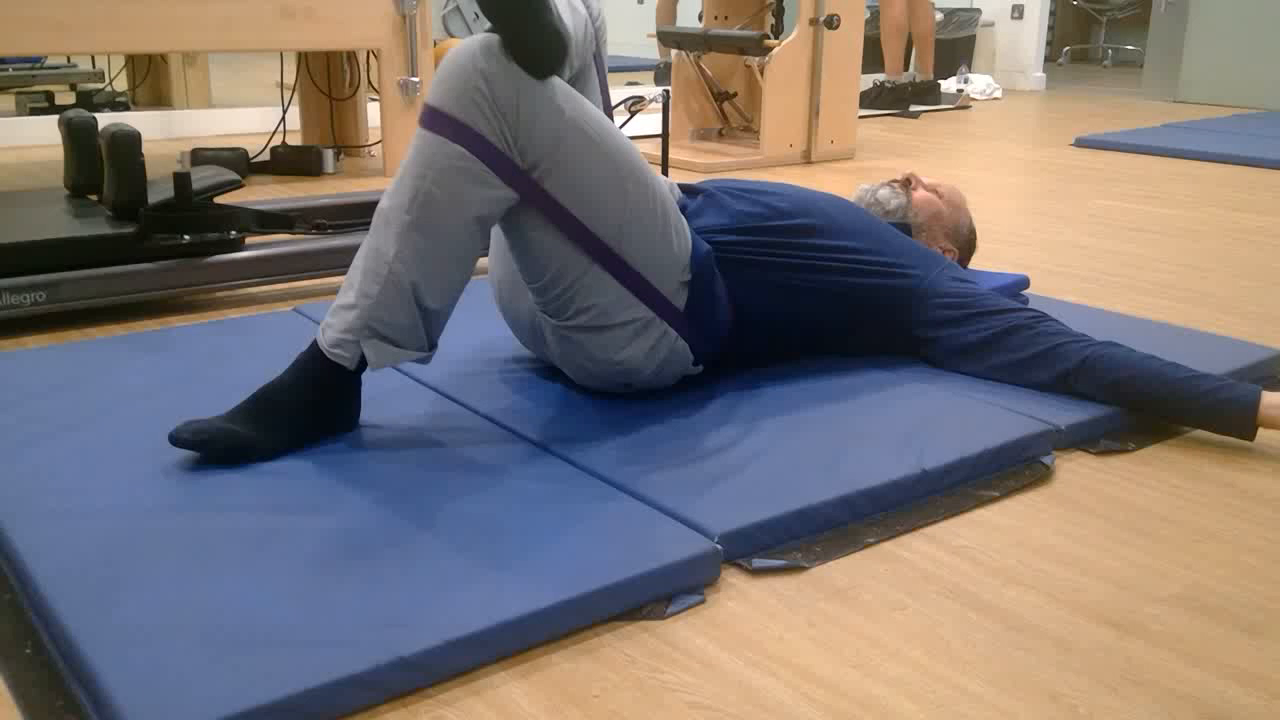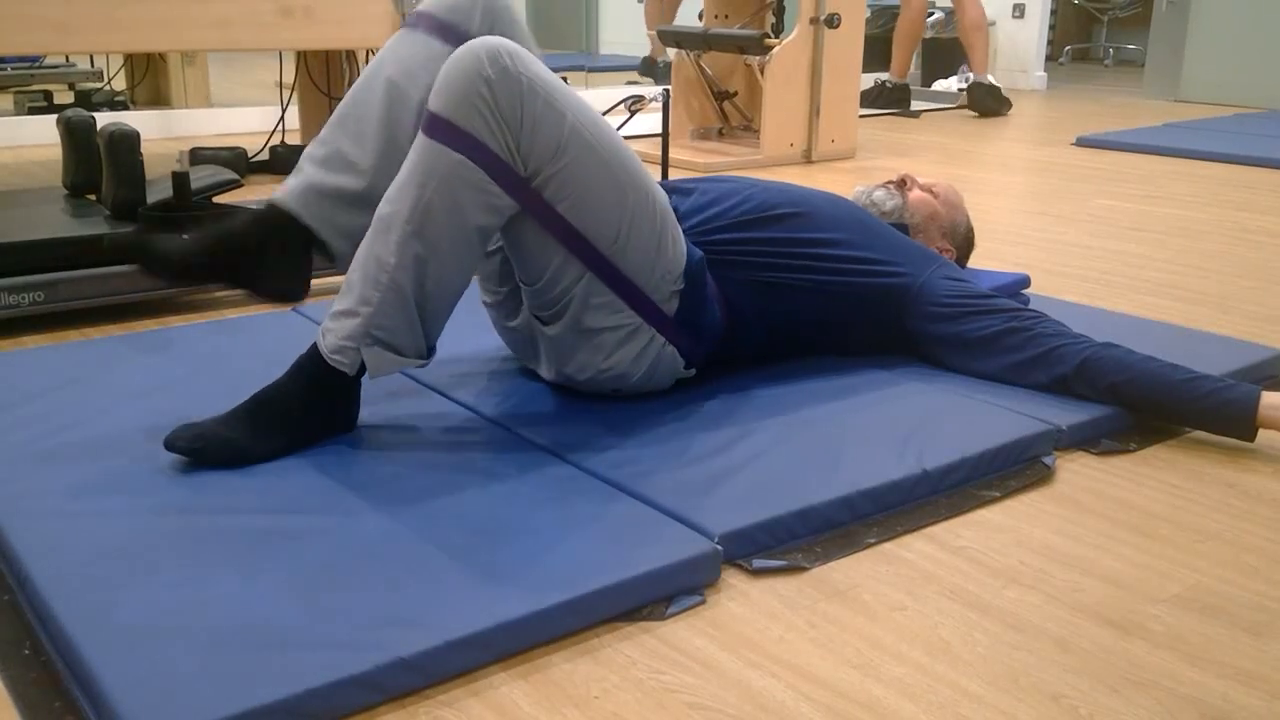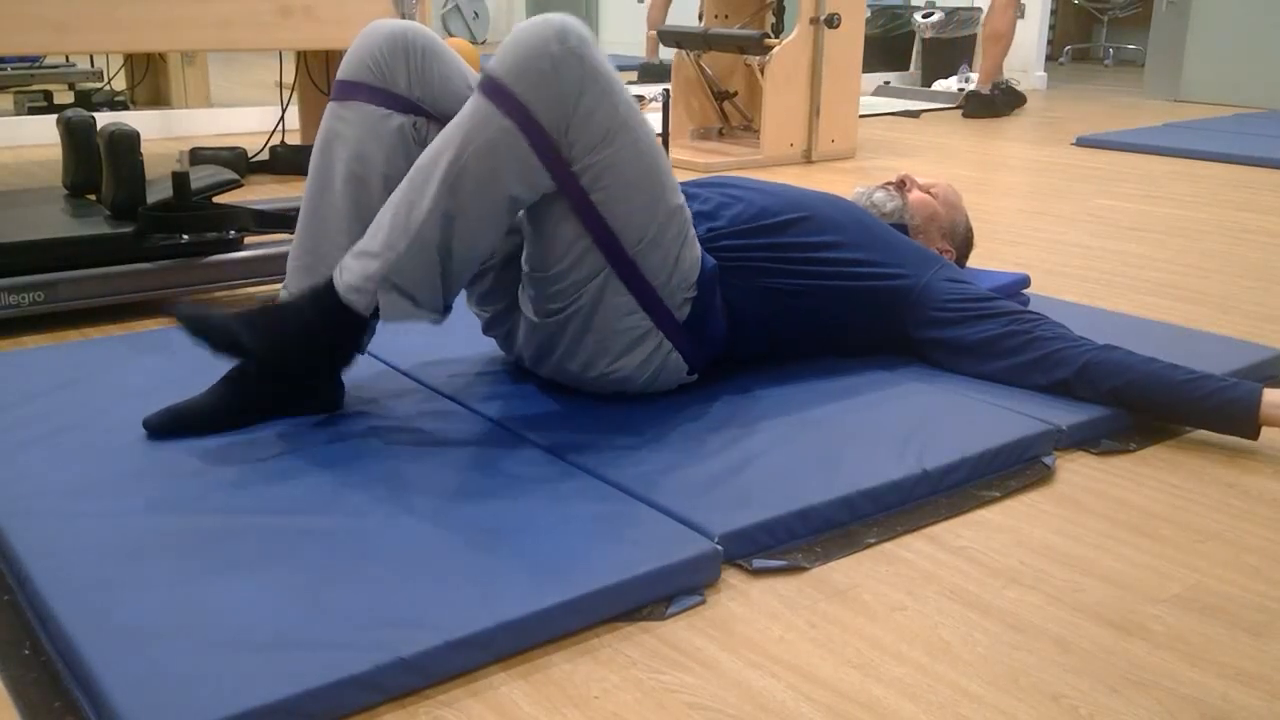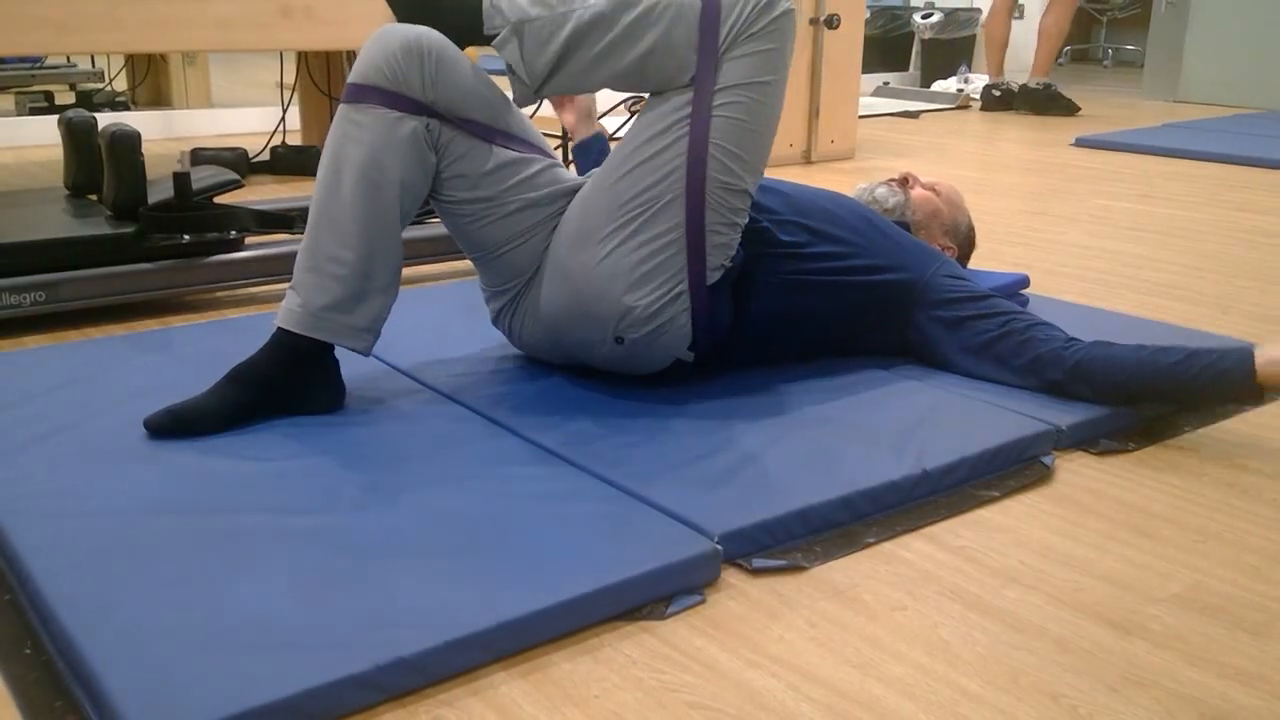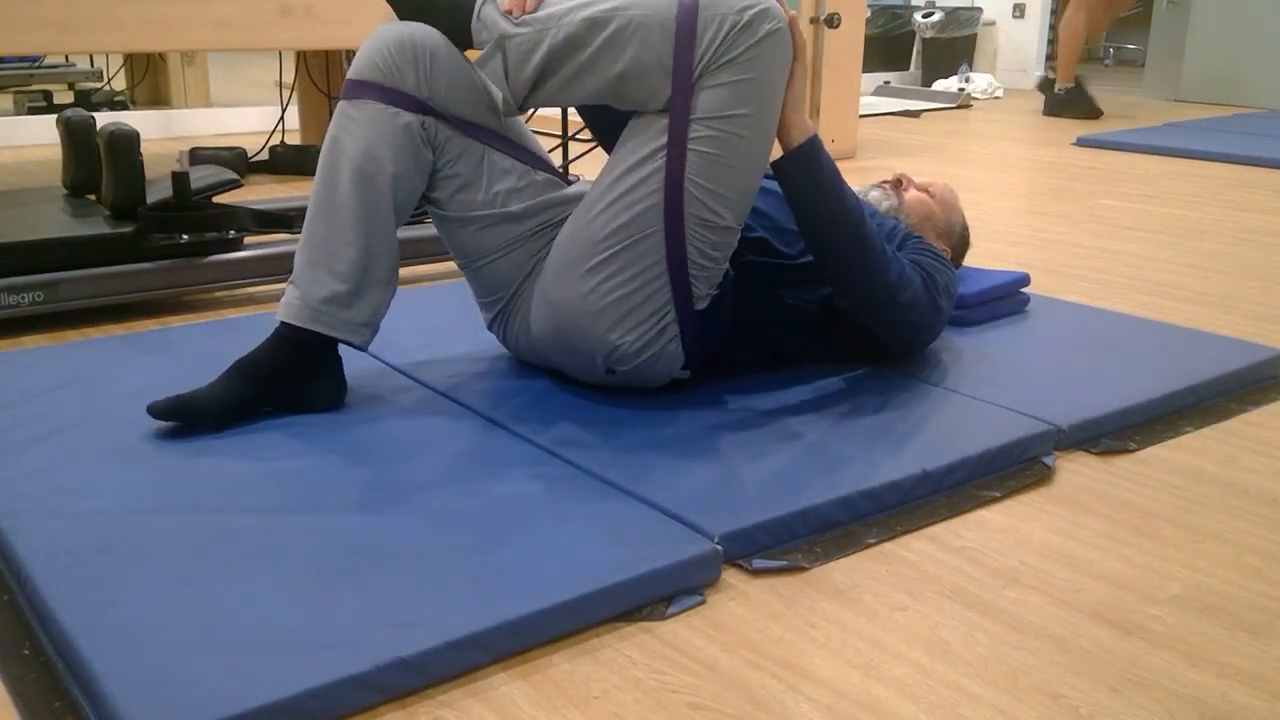
dt=1s
person 1, frame 1
left shoulder: (919, 284)
right shoulder: (826, 224)
left elbow: (1072, 357)
right elbow: (696, 202)
left hip: (647, 308)
right hip: (546, 289)
left ankle: (331, 377)
person 1, frame 2
left shoulder: (916, 283)
right shoulder: (821, 219)
left elbow: (1068, 356)
left hip: (633, 317)
right hip: (541, 290)
left ankle: (329, 380)
right ankle: (284, 235)
person 1, frame 3
left shoulder: (917, 284)
right shoulder: (813, 215)
left elbow: (1072, 357)
left hip: (636, 320)
right hip: (546, 289)
left knee: (548, 50)
right knee: (392, 50)
left ankle: (330, 314)
right ankle: (303, 355)
person 1, frame 4
left shoulder: (919, 280)
right shoulder: (817, 217)
left elbow: (1065, 359)
right wrist: (576, 115)
left hip: (639, 298)
right hip: (557, 269)
right ankle: (304, 353)
person 1, frame 5
left shoulder: (917, 286)
right shoulder: (823, 216)
left elbow: (870, 293)
right elbow: (645, 159)
left wrist: (793, 128)
left hip: (629, 314)
right hip: (538, 281)
right ankle: (307, 345)
